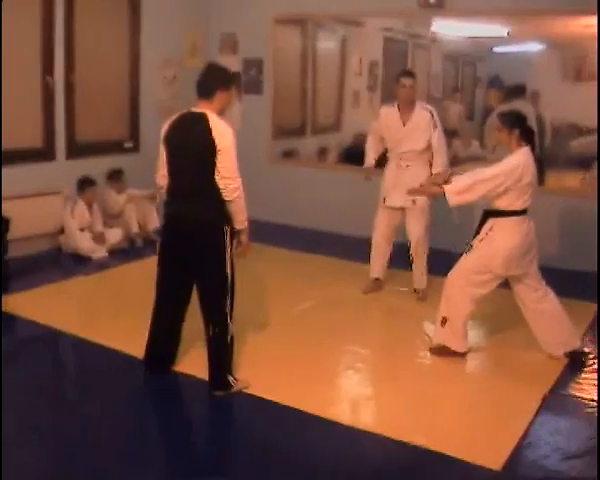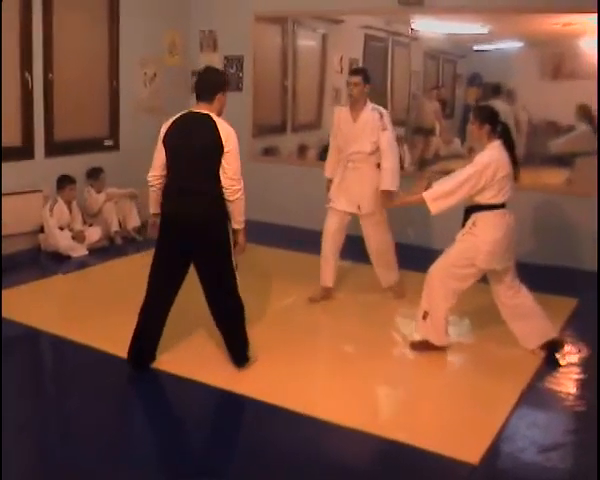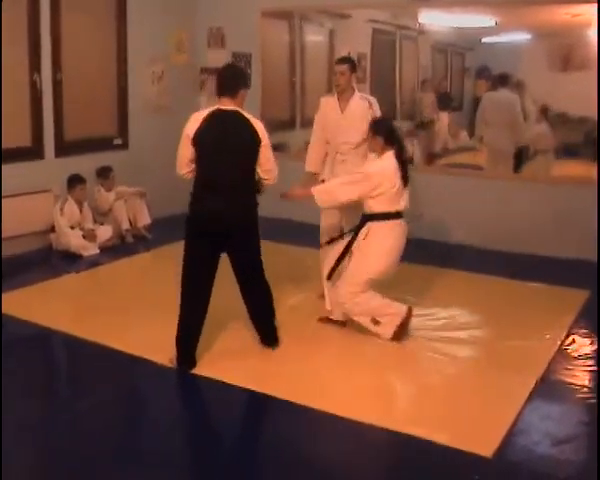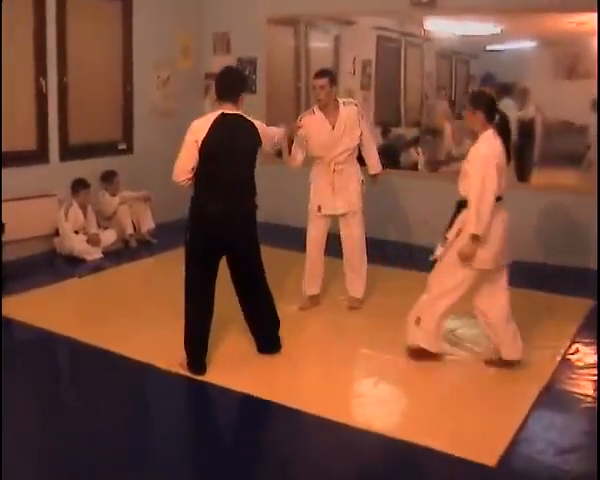
dt=0.7s
person 1, frame 1
left shoulder: (172, 126)
right shoulder: (220, 129)
left elbow: (163, 178)
right elbow: (230, 185)
right wrist: (242, 226)
left hip: (176, 217)
right hip: (209, 222)
left knee: (171, 291)
right knee: (217, 298)
left ankle: (158, 359)
right ankle: (221, 378)
person 1, frame 2
left shoulder: (171, 126)
right shoulder: (223, 131)
left elbow: (156, 177)
right elbow: (232, 185)
left wrist: (156, 212)
right wrist: (238, 227)
left hip: (174, 215)
right hip: (208, 218)
left knee: (160, 286)
right knee: (223, 288)
left ankle: (140, 354)
right ankle: (239, 353)
person 1, frame 3
left shoulder: (196, 122)
right shoulder: (254, 127)
left elbow: (184, 169)
right elbow: (269, 176)
left hip: (204, 210)
right hip: (241, 211)
left knee: (195, 282)
right knee: (251, 274)
left ankle: (185, 355)
right ankle: (268, 334)
person 1, frame 4
left shoulder: (201, 126)
right shoulder: (254, 129)
left elbow: (181, 175)
right elbow: (275, 137)
right wrist: (286, 131)
left hip: (206, 215)
right hip: (242, 215)
left knee: (199, 286)
right knee: (251, 277)
left ankle: (196, 358)
right ankle: (268, 339)
person 2, frame 1
left shoulder: (516, 164)
right shoulder: (524, 159)
left elbow: (478, 184)
right elbow: (484, 175)
left wrist: (435, 190)
right wrist: (447, 181)
left hip: (503, 234)
right hip: (519, 231)
left knee: (459, 282)
right knee: (534, 290)
left ankle: (452, 342)
right ankle: (566, 344)
person 2, frame 2
left shoulder: (489, 158)
right shoulder: (499, 153)
left elbow: (458, 186)
right elbow: (462, 178)
left wrist: (414, 198)
right wrist: (428, 189)
left hip: (484, 227)
right hip: (498, 224)
left knee: (439, 277)
right knee: (508, 286)
left ankle: (433, 337)
right ankle: (544, 337)
person 2, frame 3
left shoulder: (379, 170)
right shoulder: (392, 162)
left elbow: (342, 188)
right elbow: (354, 182)
left wrist: (304, 192)
left hip: (381, 234)
right hip: (382, 229)
left knee: (350, 292)
right knee: (334, 261)
left ankle: (397, 316)
right ankle: (339, 314)
person 2, frame 4
left shoulder: (483, 149)
right shoulder: (495, 142)
left elbow: (481, 198)
left wrist: (471, 238)
left hip: (478, 226)
right hip: (491, 222)
left knee: (441, 285)
right knee: (489, 293)
left ankle: (426, 343)
right ankle: (509, 350)
person 3, frame 1
left shoulder: (428, 114)
right shoulder: (385, 113)
left elbow: (439, 148)
right elbow: (374, 139)
right wrist: (369, 162)
left hip: (419, 176)
right hip: (393, 174)
left knee: (418, 235)
right knee: (382, 230)
left ankle: (420, 284)
right ankle: (377, 277)
person 3, frame 2
left shoulder: (379, 115)
right shoulder: (339, 113)
left elbow: (389, 152)
left wrist: (387, 187)
right wrist: (329, 175)
left hip: (368, 179)
right hip: (343, 178)
left knee: (378, 236)
right knee: (331, 233)
left ankle: (392, 280)
right ankle: (326, 285)
person 3, frame 3
left shoulder: (368, 104)
right shoulder: (325, 104)
right elbow: (318, 139)
right wrist: (312, 170)
left hip: (357, 170)
right hip: (332, 170)
right knee: (328, 229)
person 3, frame 4
left shoulder: (352, 110)
right shoulder: (307, 119)
left elbow: (366, 141)
right elbow: (295, 160)
left wrist: (374, 169)
right wrist: (292, 140)
left hip: (349, 178)
right hip: (322, 180)
left knee: (354, 239)
right knee: (314, 239)
left ankle: (355, 292)
right ankle: (312, 292)
